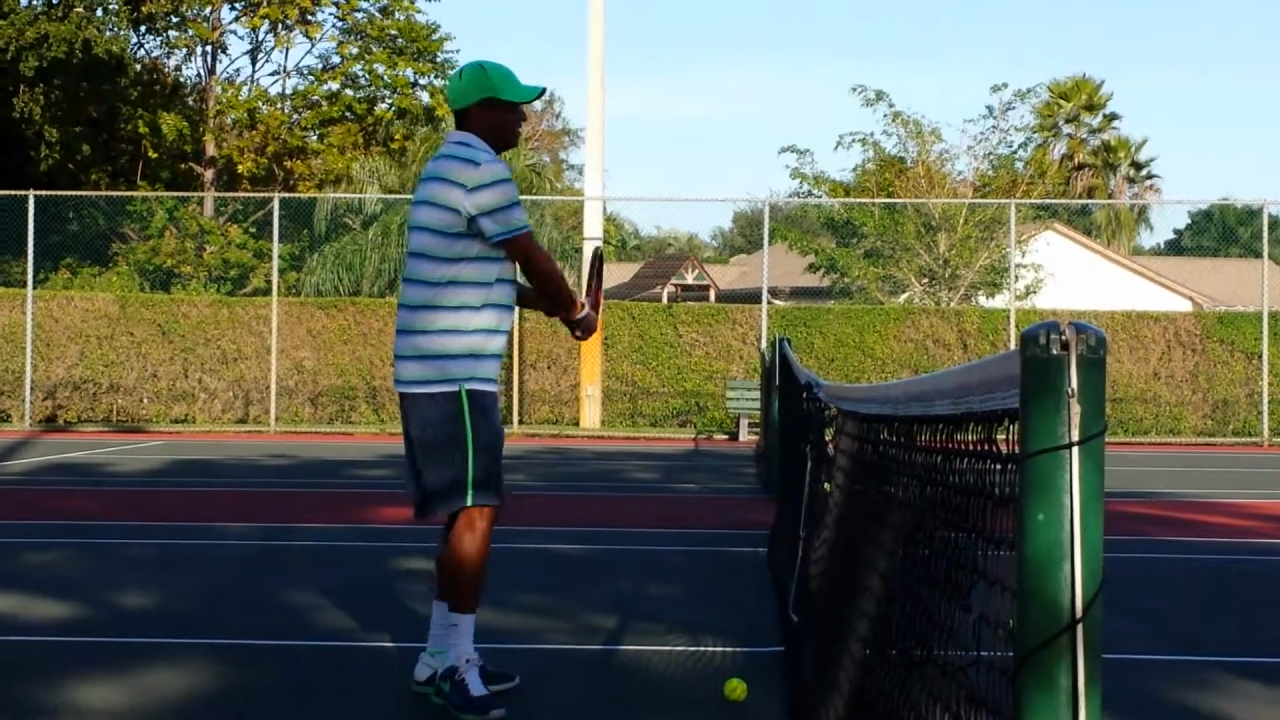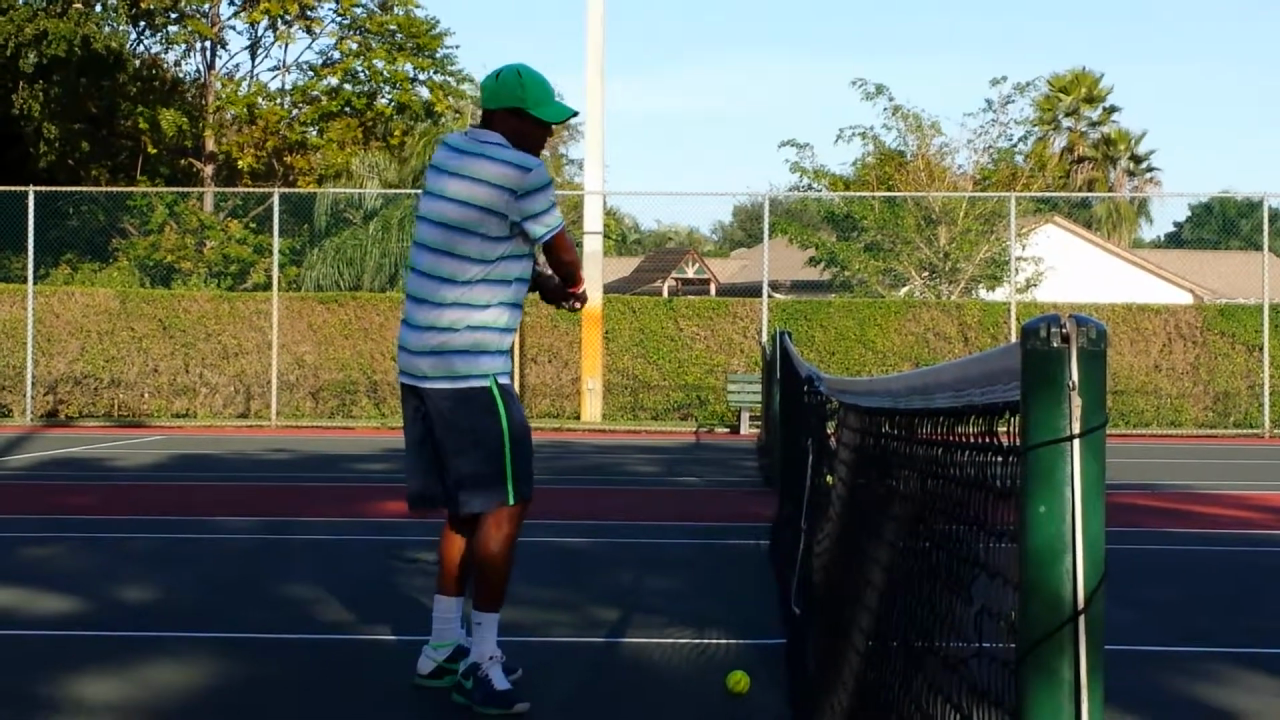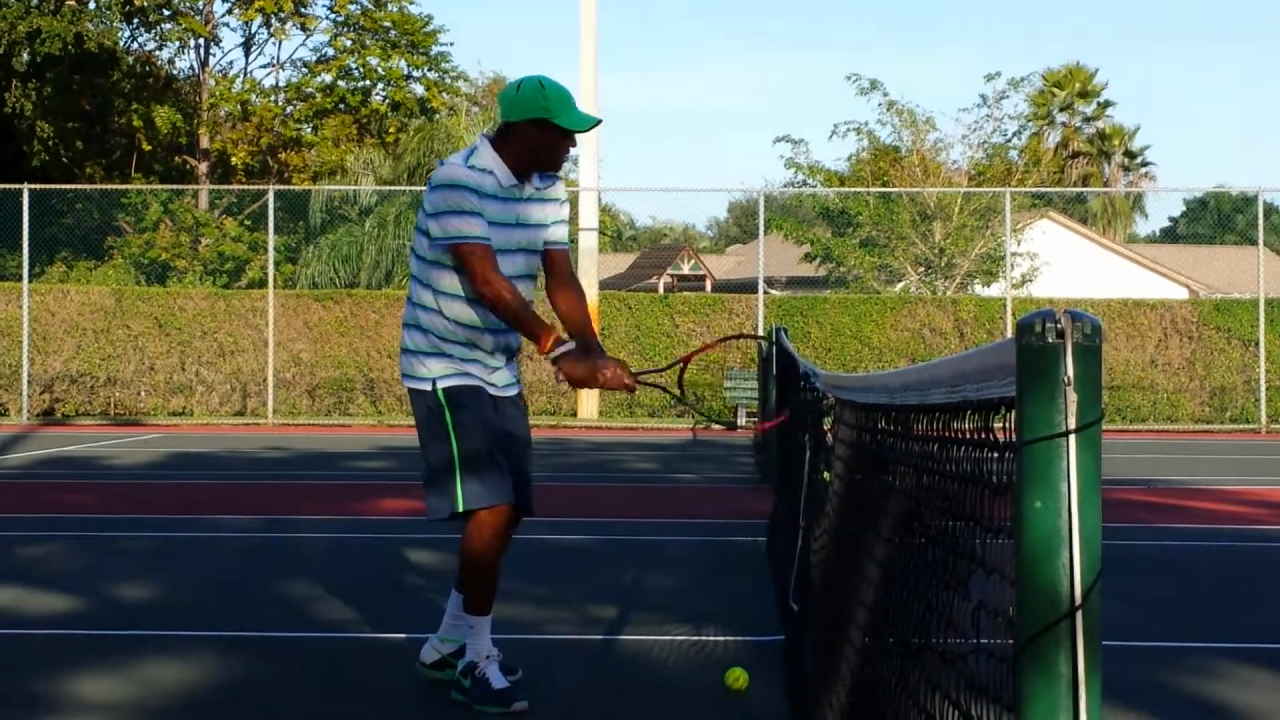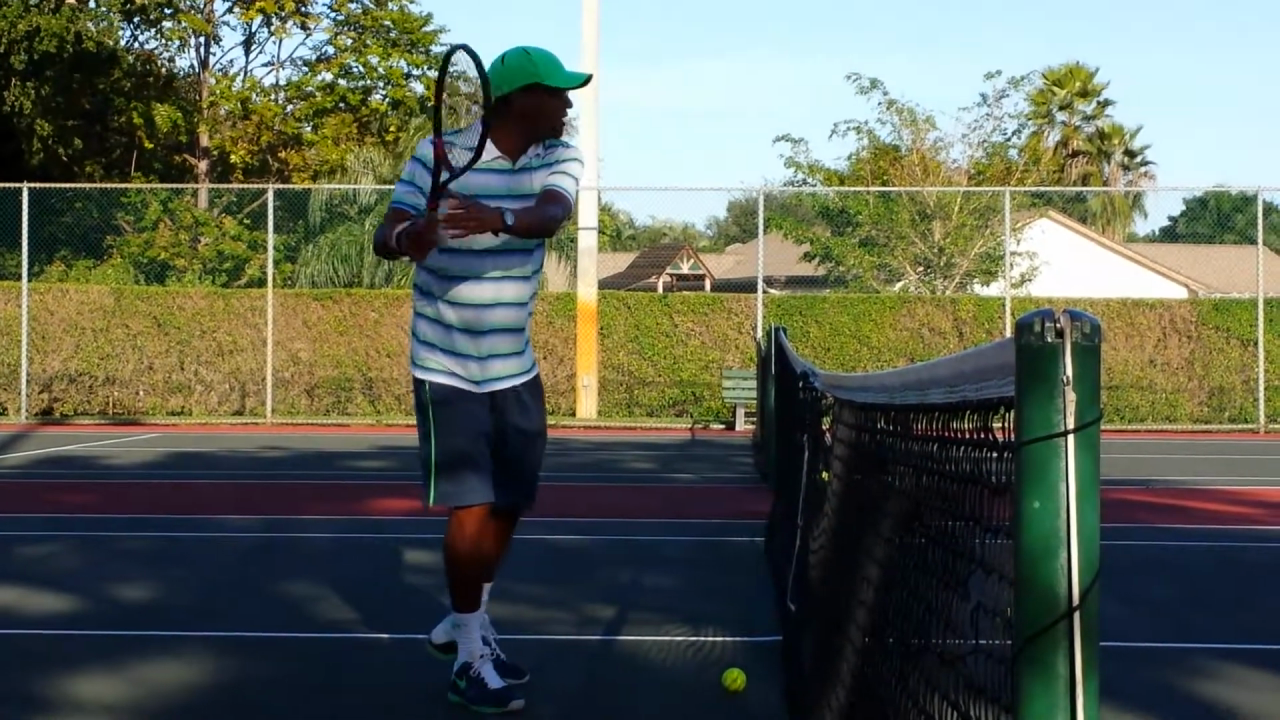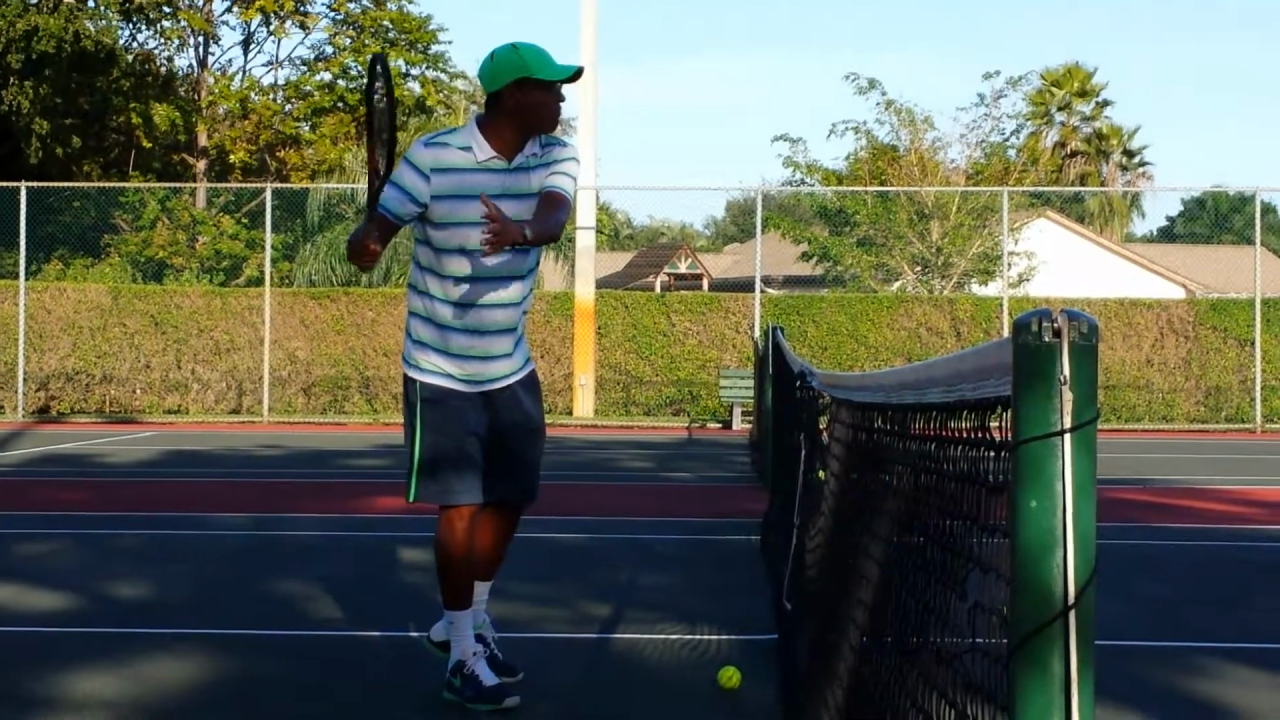
dt=0.4s
person 1, frame 1
left shoulder: (450, 165)
right shoulder: (480, 169)
right elbow: (534, 260)
left wrist: (550, 303)
right wrist: (576, 313)
left hip: (432, 368)
right hip: (454, 371)
left knee: (465, 510)
right knee: (477, 506)
left ankle: (441, 656)
right ankle: (456, 663)
person 1, frame 2
left shoulder: (449, 153)
right shoulder: (520, 173)
right elbow: (561, 253)
left wrist: (540, 281)
right wrist: (570, 289)
left hip: (426, 362)
right hip: (468, 368)
left knee: (470, 506)
right knee: (505, 507)
left ankle: (443, 647)
right ankle: (479, 659)
person 1, frame 3
left shoulder: (545, 190)
right shoulder: (459, 177)
left elbow: (559, 277)
right elbow: (481, 280)
left wrist: (594, 349)
right wrist: (559, 350)
left hip: (497, 374)
right hip: (446, 369)
left knee: (508, 509)
right knee: (491, 508)
left ankle: (449, 642)
right ankle: (475, 660)
person 1, frame 4
left shoulder: (561, 158)
right shoulder: (435, 155)
left elbow: (549, 216)
right elbow: (388, 232)
left wrist: (497, 219)
right wrist: (404, 235)
left hip: (516, 369)
right hip: (447, 369)
left knee: (509, 504)
right knee: (470, 508)
left ankle: (464, 625)
right ankle: (469, 658)
person 1, frame 5
left shoulder: (558, 158)
right shoulder: (431, 156)
left elbow: (554, 218)
right elbow: (380, 227)
left wrist: (520, 232)
right wrist: (363, 242)
left hip: (511, 367)
right hip: (441, 369)
left knee: (509, 499)
right knee: (461, 507)
left ankle: (467, 623)
right ankle: (463, 658)
